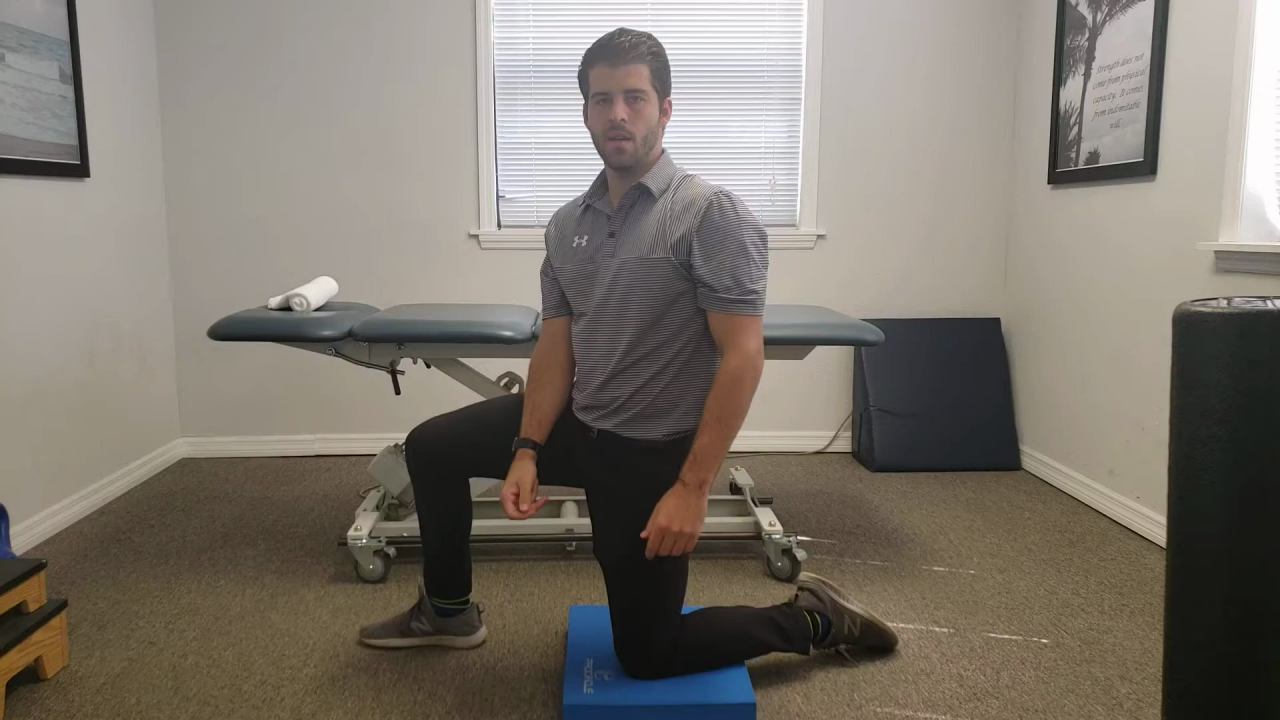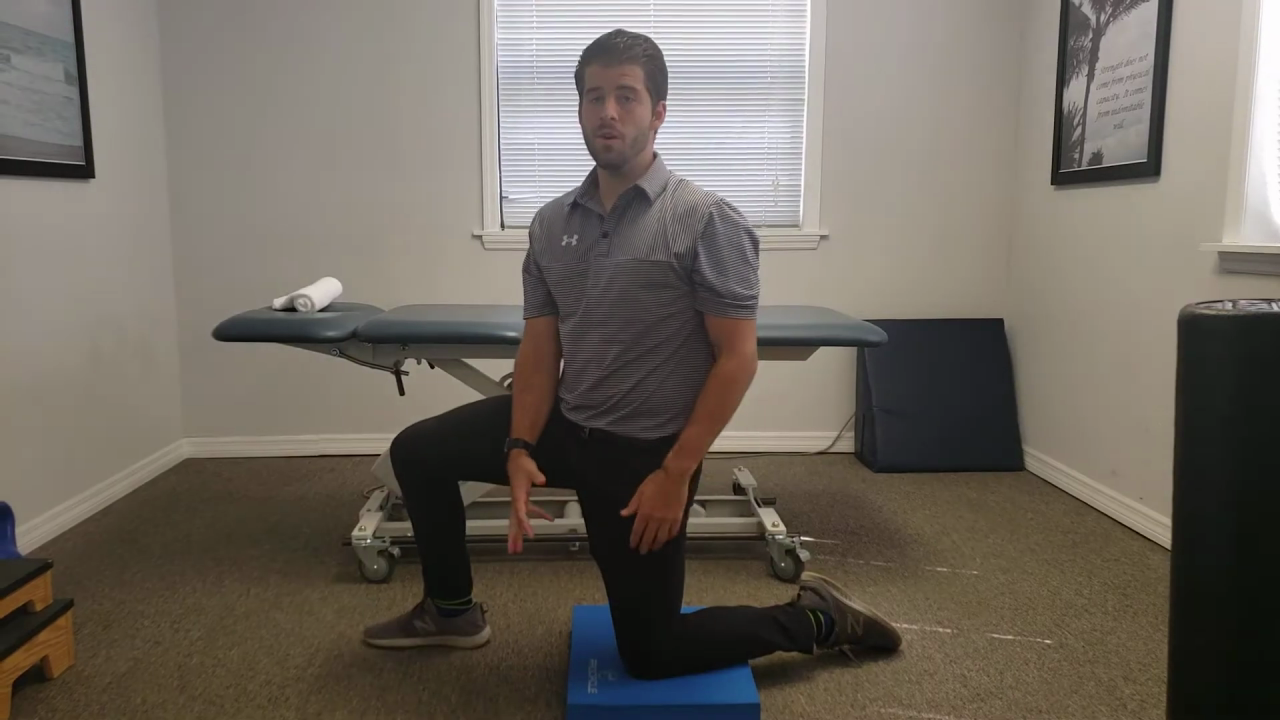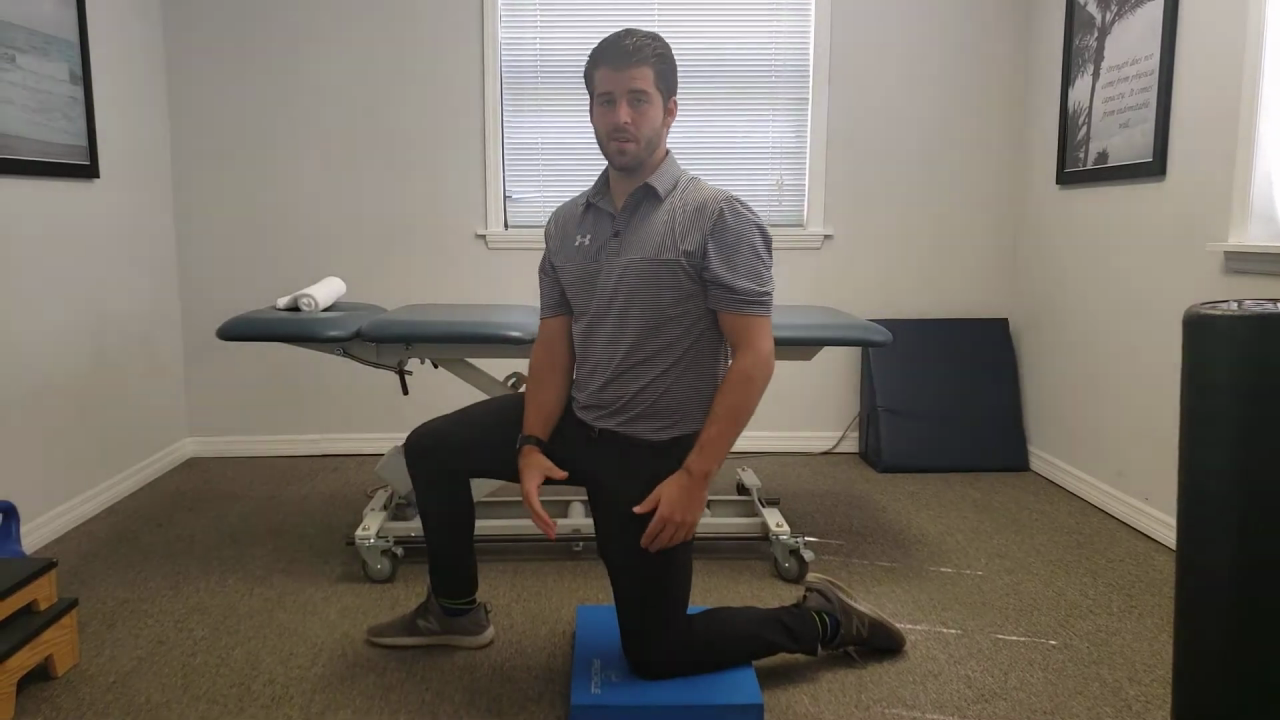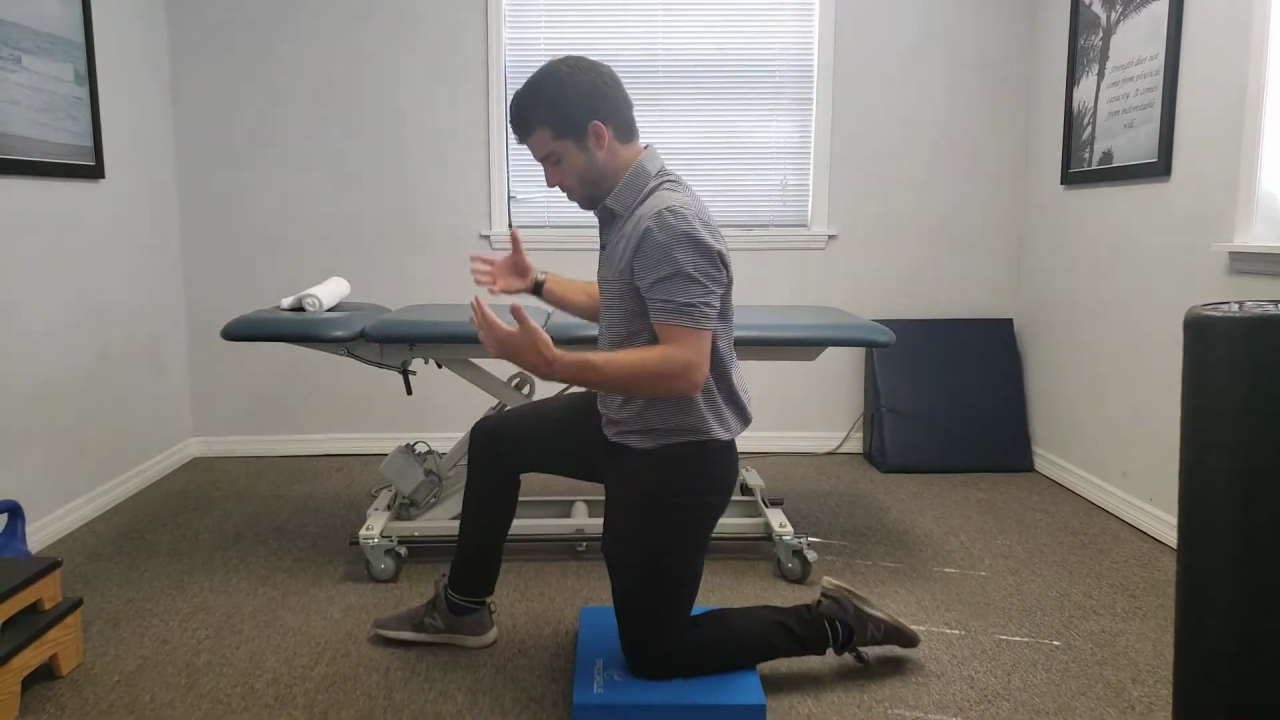
dt=1s
person 1, frame 1
left shoulder: (711, 215)
right shoulder: (567, 224)
left elbow: (742, 359)
right elbow: (556, 346)
left wrist: (692, 486)
right wrist: (527, 450)
left hip: (654, 451)
right hip: (580, 427)
left knee: (648, 654)
right knee: (432, 447)
left ankle: (815, 619)
right ankle: (449, 610)
person 1, frame 2
left shoulder: (705, 221)
right shoulder: (551, 223)
left elbow: (737, 358)
right elbow: (540, 346)
left wrist: (676, 473)
right wrist: (519, 450)
left hip: (644, 451)
right hip: (567, 425)
left knee: (651, 653)
right knee: (417, 451)
left ankle: (816, 618)
right ankle: (451, 611)
person 1, frame 3
left shoulder: (716, 218)
right shoulder: (567, 222)
left elbow: (754, 357)
right elbow: (554, 343)
left wrist: (694, 476)
right wrist: (532, 445)
left hip: (655, 452)
right hip: (580, 425)
left knee: (656, 653)
right knee: (432, 448)
left ankle: (821, 620)
right ankle: (456, 610)
person 1, frame 4
left shoulder: (668, 221)
right shoulder: (630, 206)
left elbow: (683, 369)
left wrist: (550, 363)
right wrist: (535, 282)
left hip: (678, 458)
right hip: (630, 429)
left knee: (655, 651)
right knee: (495, 439)
left ankle: (830, 623)
right ankle: (462, 609)
